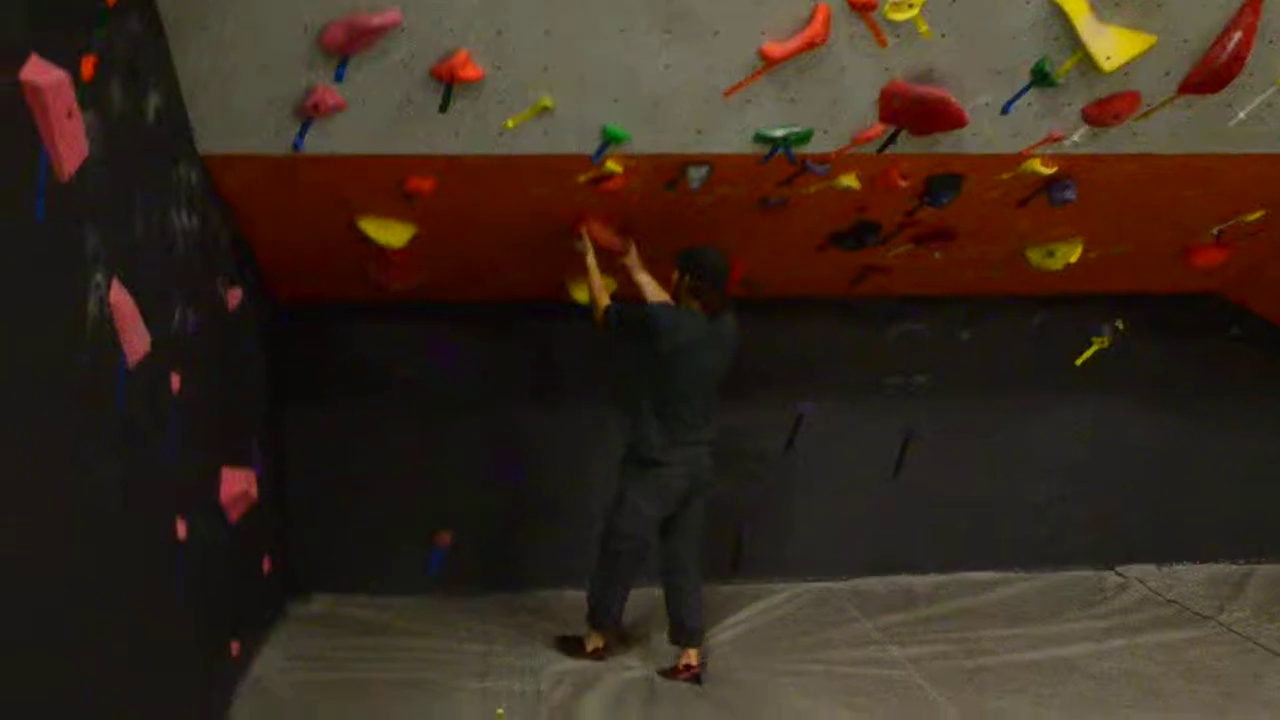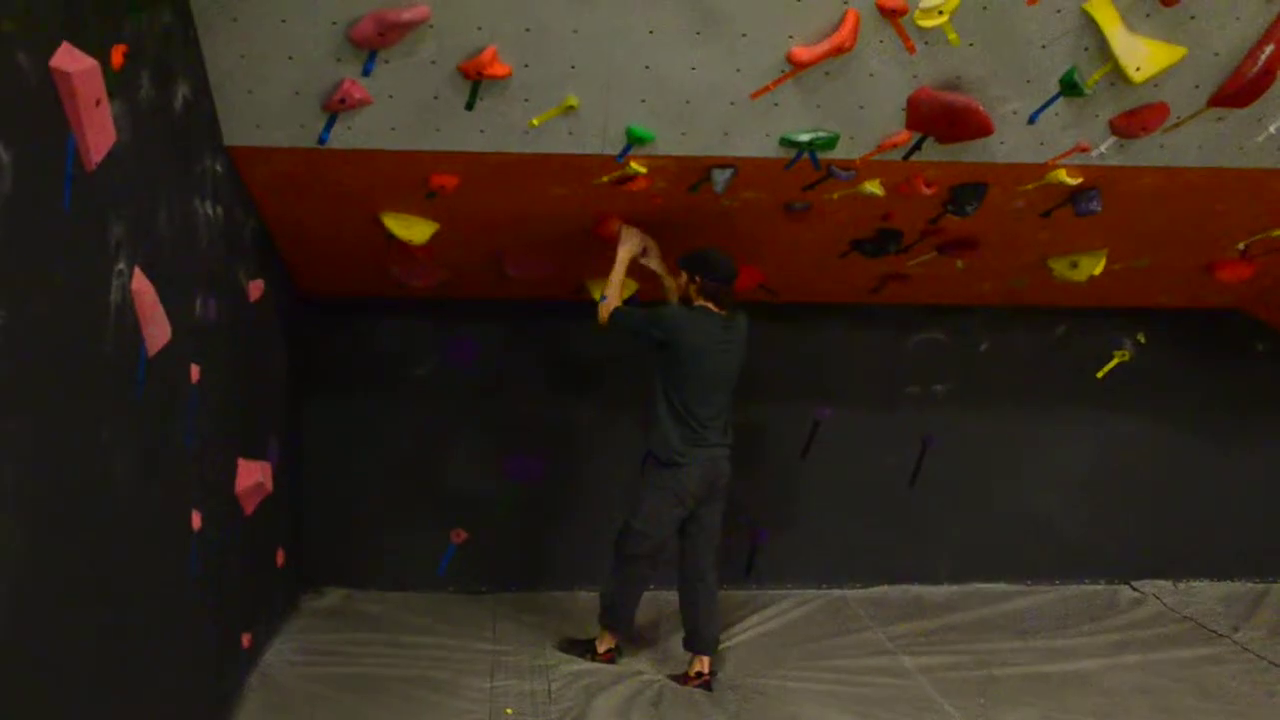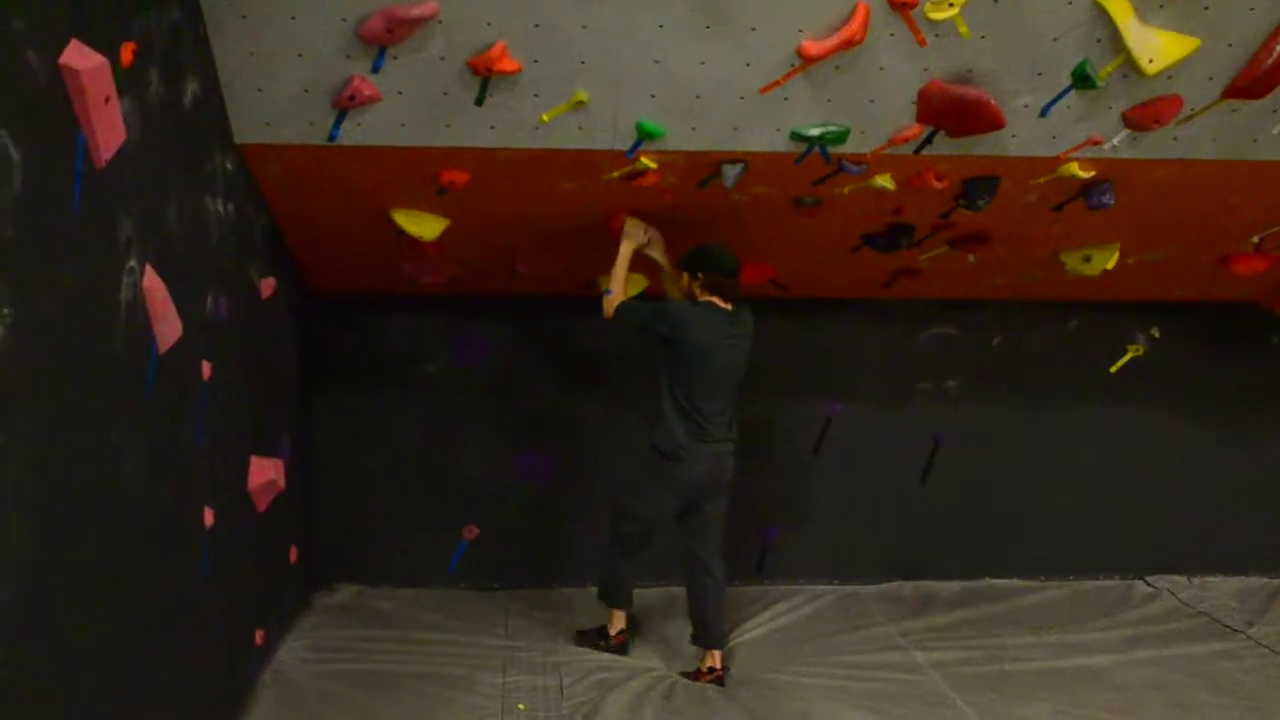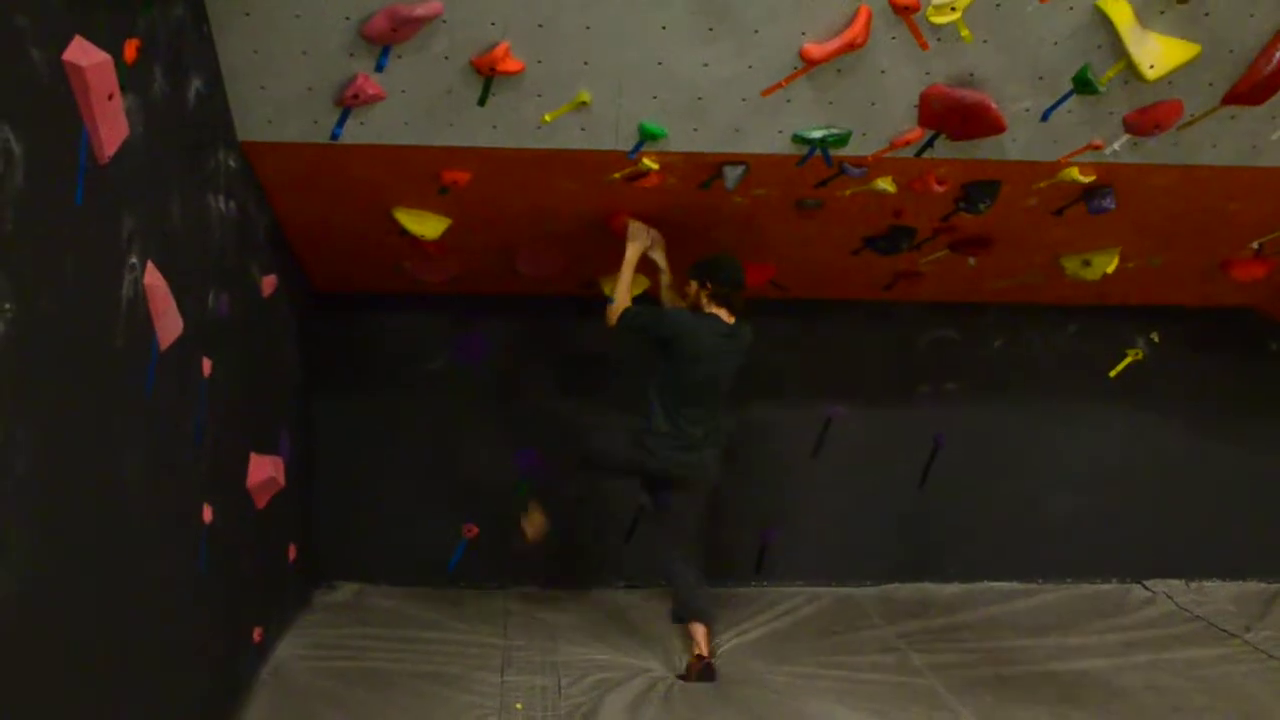
dt=0.4s
person 1, frame 1
left shoulder: (660, 322)
right shoulder: (725, 325)
left elbow: (604, 313)
left wrist: (590, 259)
right wrist: (636, 269)
left hip: (655, 466)
right hip: (697, 462)
left knee: (620, 552)
right knee: (683, 559)
left ankle: (596, 639)
right ankle: (691, 658)
person 1, frame 2
left shoulder: (675, 323)
right shoulder: (736, 326)
left elbow: (607, 313)
left wrist: (624, 256)
right wrist: (658, 268)
left hip: (675, 467)
right hip: (716, 464)
left knee: (635, 554)
right knee: (701, 564)
left ankle: (606, 642)
right ankle: (702, 665)
person 1, frame 3
left shoulder: (682, 321)
right shoulder: (742, 322)
left elbow: (611, 307)
left wrist: (628, 248)
right wrist: (660, 258)
left hip: (678, 460)
right hip: (720, 459)
left knee: (624, 533)
right knee: (706, 558)
left ankle: (615, 628)
right ankle: (714, 661)
person 1, frame 4
left shoulder: (684, 328)
right shoulder: (741, 336)
left elbow: (617, 315)
left wrist: (634, 254)
right wrist: (662, 261)
left hip: (663, 455)
right hip: (703, 463)
right knee: (682, 552)
left ankle: (541, 521)
right ankle: (702, 653)
